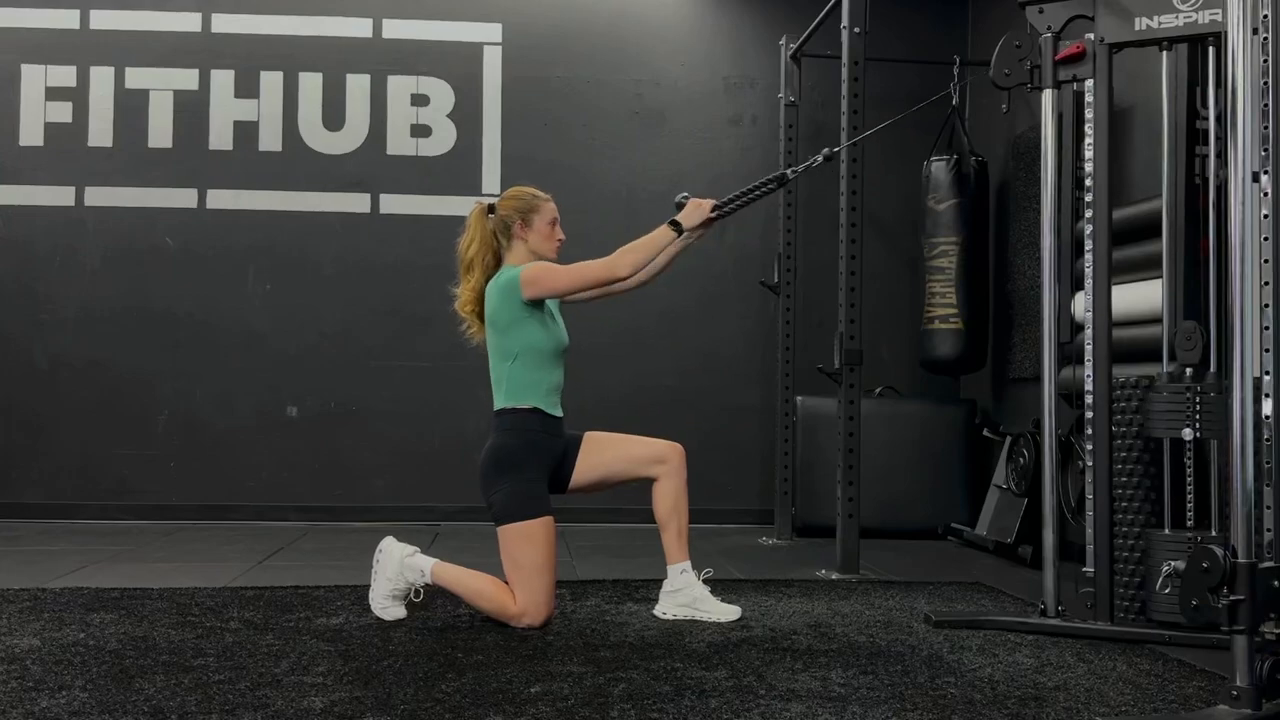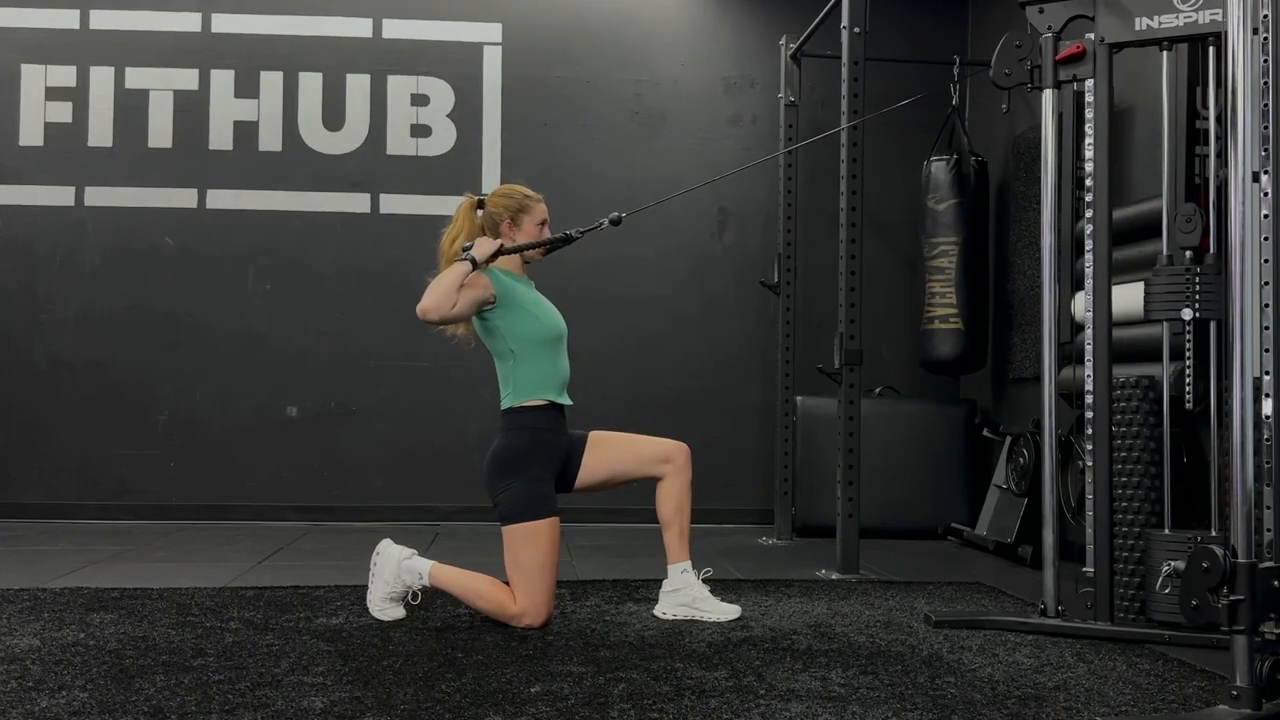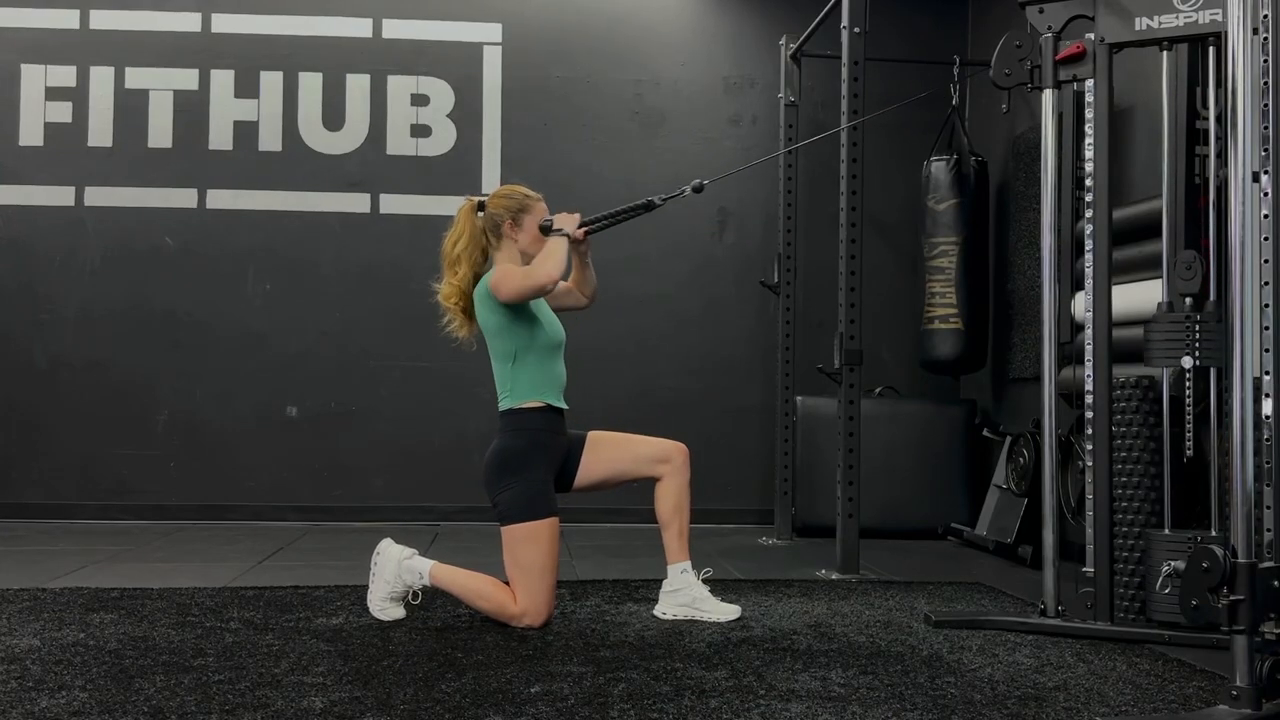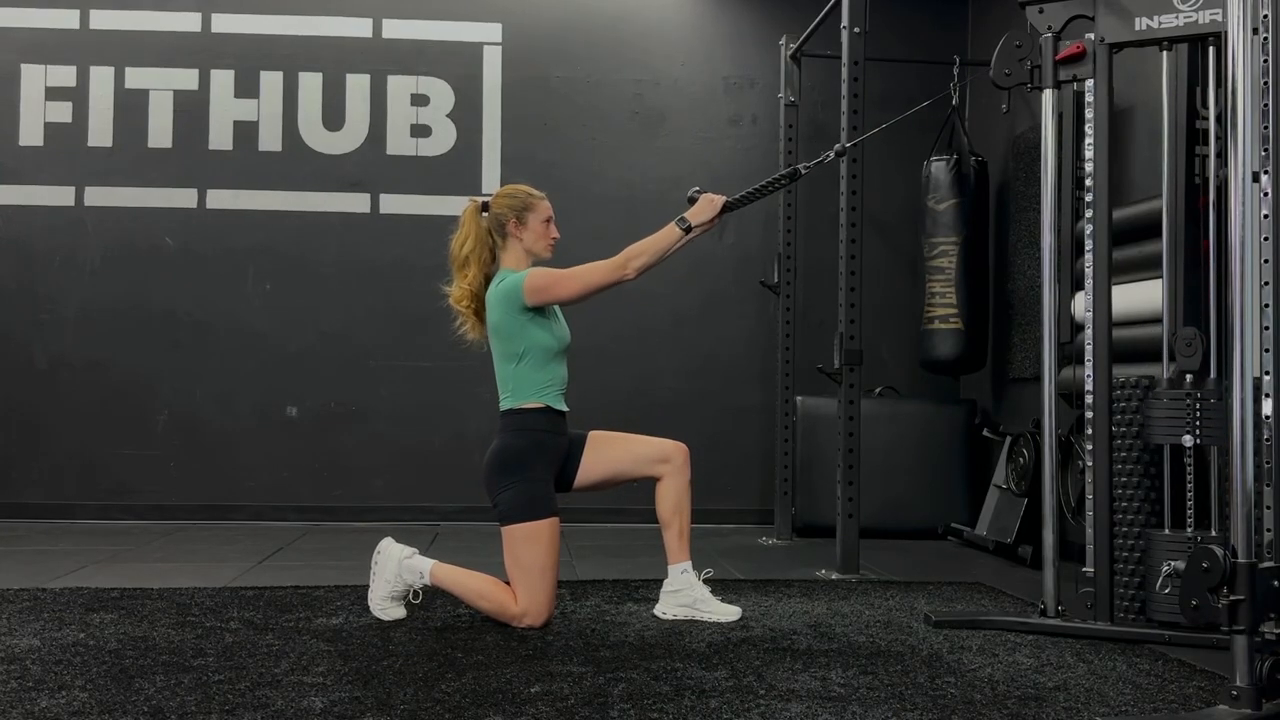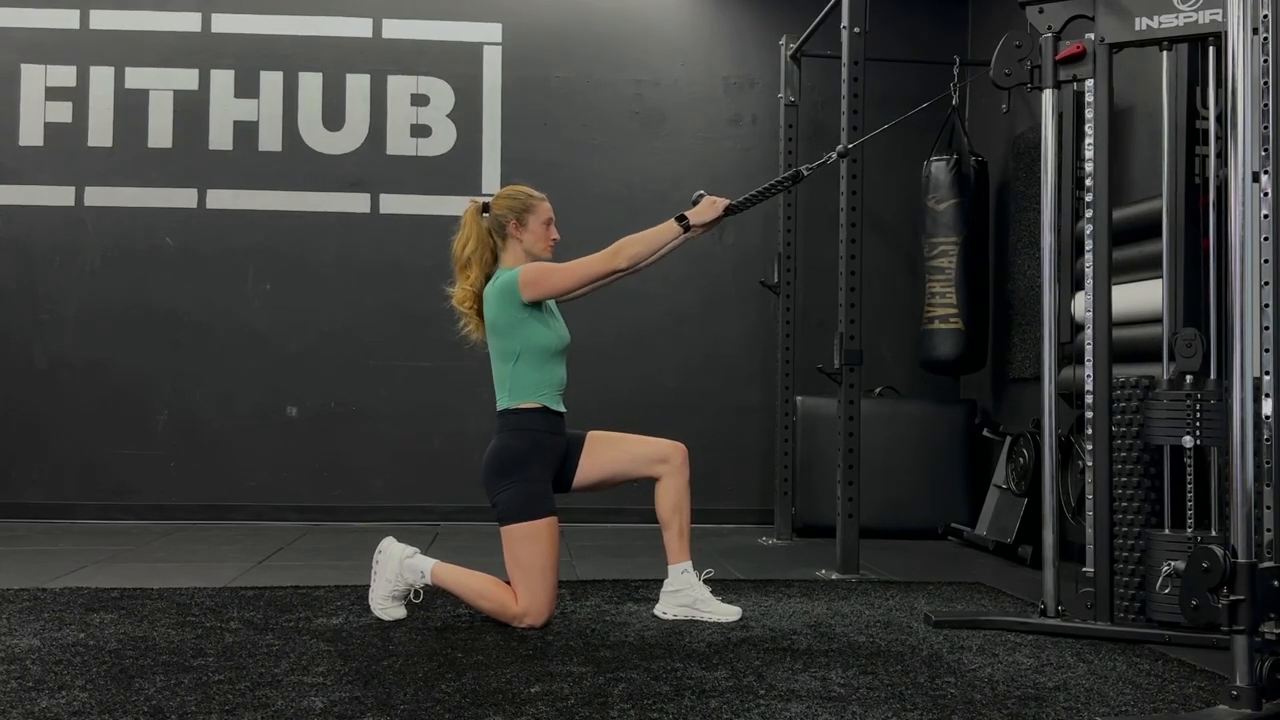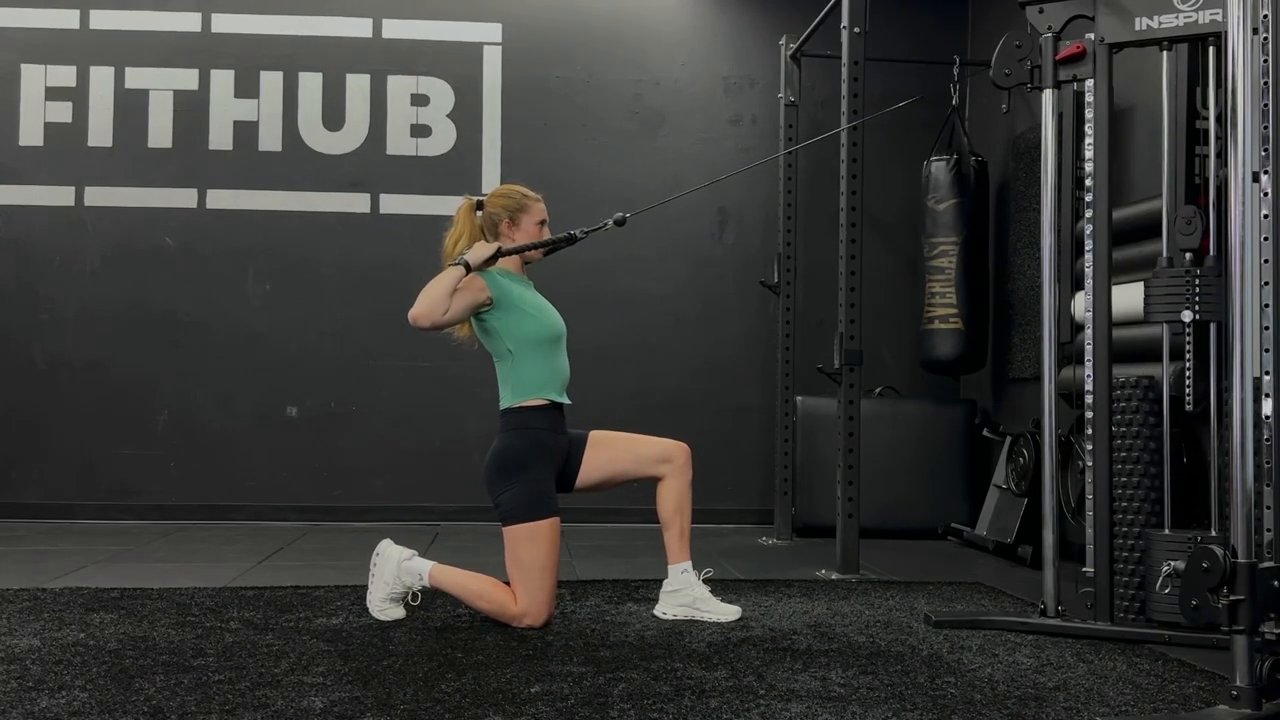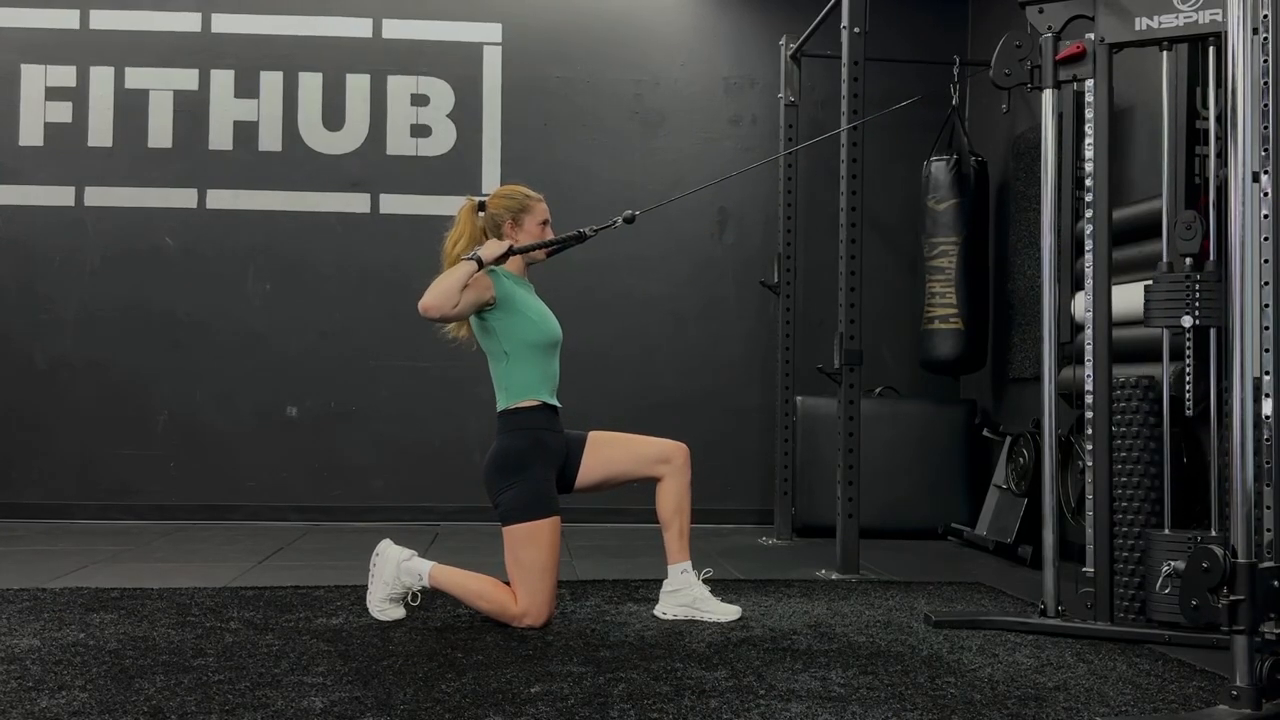
dt=0.7s
person 1, frame 1
left shoulder: (544, 288)
right shoulder: (514, 281)
left elbow: (627, 278)
right elbow: (609, 268)
left wrist: (688, 232)
right wrist: (679, 224)
left hip: (550, 443)
right hip: (515, 451)
left knee: (669, 457)
right knee: (530, 613)
left ankle: (680, 590)
right ankle: (411, 565)
person 1, frame 2
left shoulder: (518, 284)
right shoulder: (489, 283)
right elbow: (430, 308)
right wrist: (472, 256)
left hip: (554, 441)
right hip: (522, 448)
left knee: (674, 456)
right knee: (530, 614)
left ankle: (680, 590)
right ankle: (409, 568)
person 1, frame 3
left shoulder: (521, 286)
right shoulder: (498, 282)
left elbow: (580, 296)
right elbow: (545, 279)
left wrist: (576, 246)
right wrist: (560, 234)
left hip: (552, 441)
right hip: (521, 450)
left knee: (672, 457)
right knee: (530, 613)
left ankle: (679, 590)
right ankle: (409, 568)
person 1, frame 4
left shoulder: (528, 287)
right shoulder: (517, 286)
left elbow: (621, 269)
right elbow: (622, 268)
left wrist: (691, 227)
right wrist: (689, 220)
left hip: (553, 442)
right hip: (522, 451)
left knee: (672, 457)
right knee: (530, 613)
left ankle: (680, 589)
right ankle: (410, 567)
person 1, frame 5
left shoulder: (535, 287)
right shoulder: (512, 282)
left elbow: (620, 269)
right elbow: (611, 261)
left wrist: (689, 227)
right wrist: (689, 218)
left hip: (552, 442)
right hip: (520, 451)
left knee: (671, 457)
right knee: (531, 613)
left ankle: (680, 590)
right ankle: (411, 566)
person 1, frame 6
left shoulder: (516, 284)
right shoulder: (483, 284)
right elbow: (422, 315)
left wrist: (528, 253)
right wrist: (466, 259)
left hip: (554, 440)
right hip: (522, 448)
left knee: (675, 457)
right knee: (530, 614)
left ankle: (680, 590)
right ankle: (409, 569)
person 1, frame 7
left shoulder: (514, 285)
right shoulder: (487, 284)
right elbow: (432, 305)
left wrist: (527, 260)
right wrist: (481, 257)
left hip: (552, 441)
right hip: (521, 449)
left knee: (674, 458)
right knee: (530, 614)
left ankle: (681, 591)
right ankle: (408, 570)
